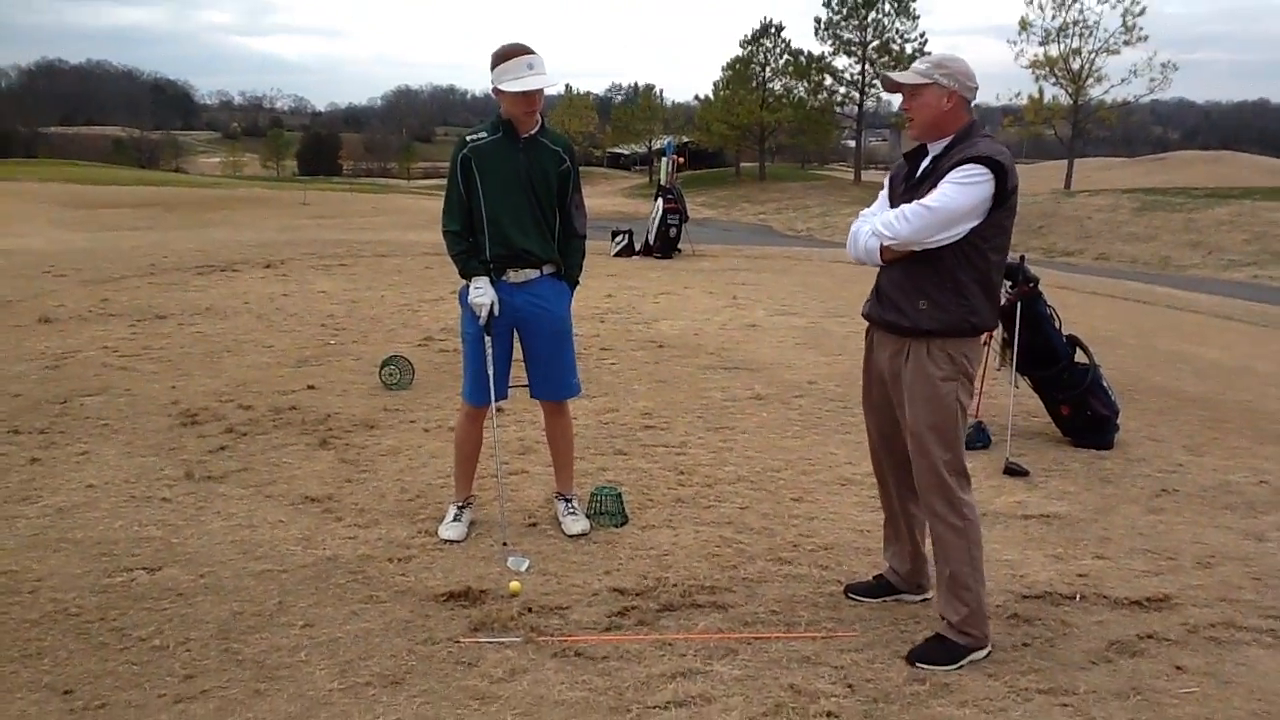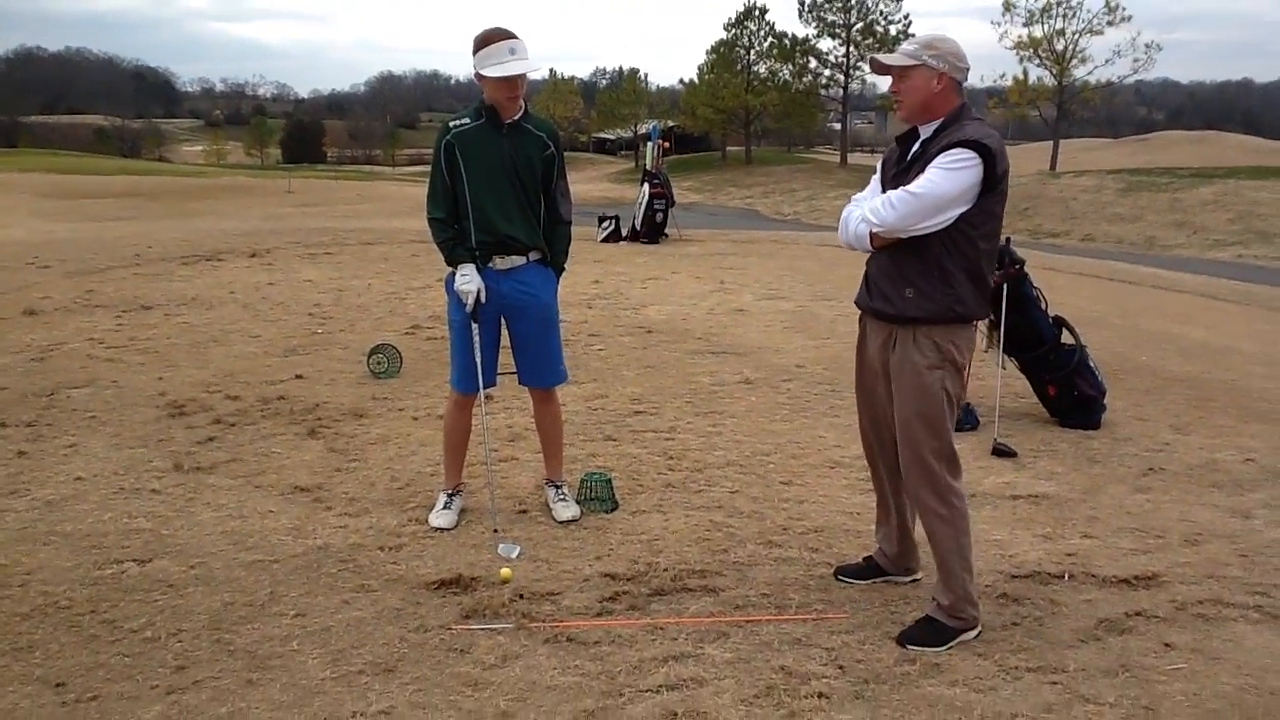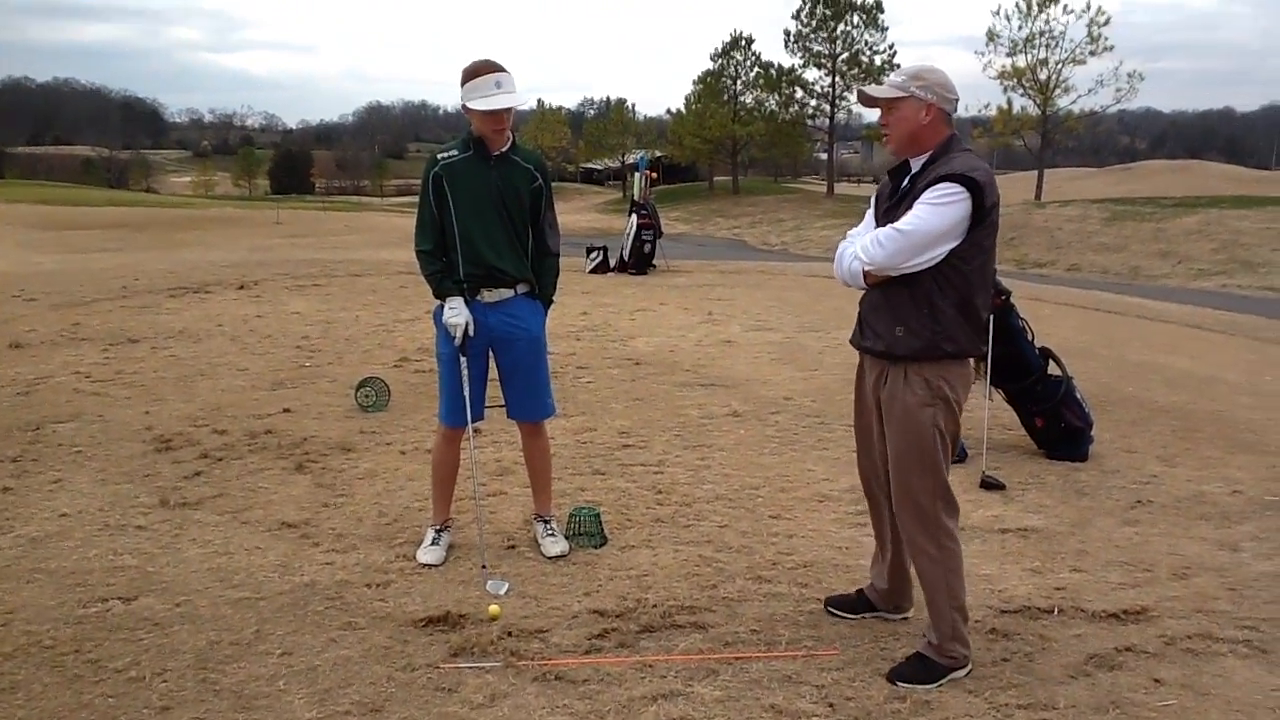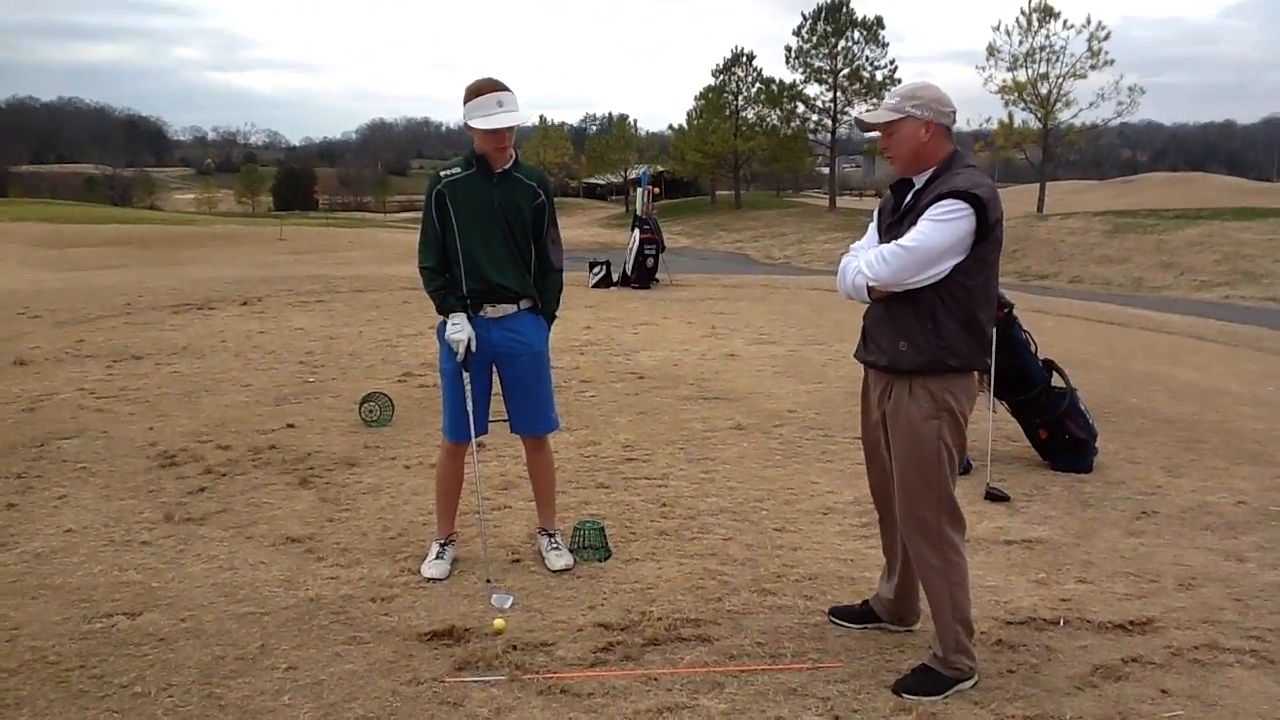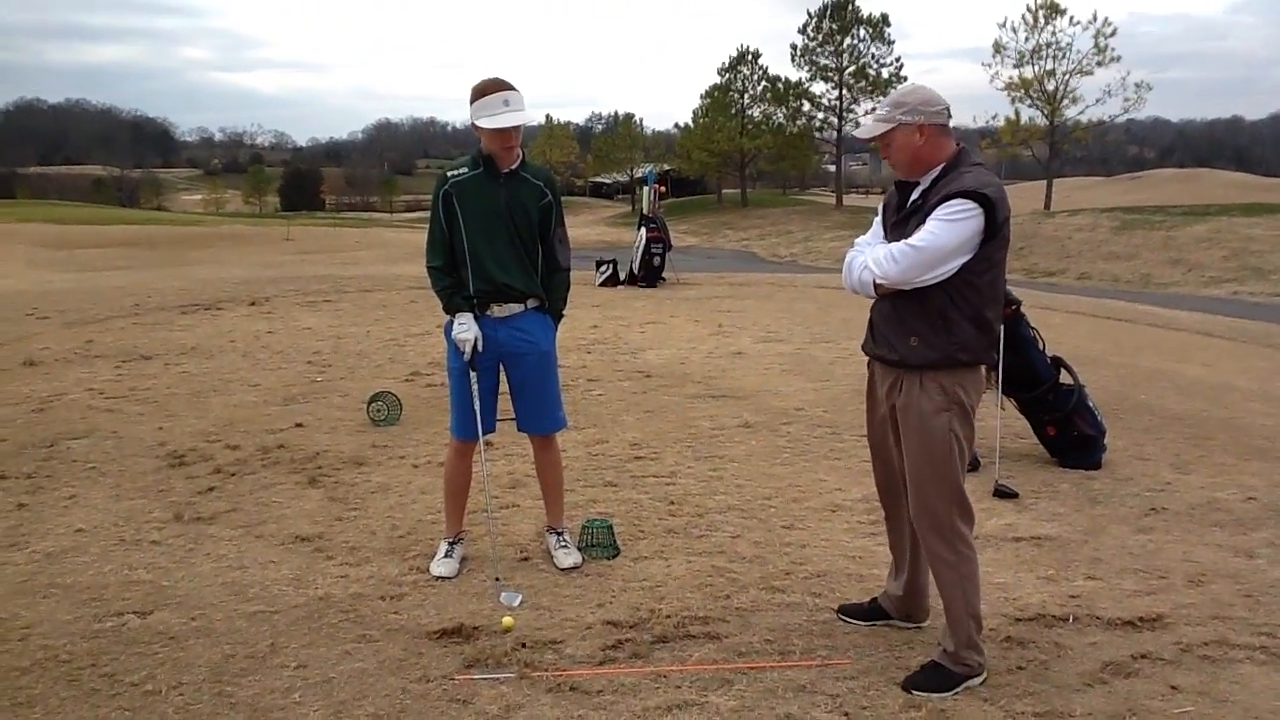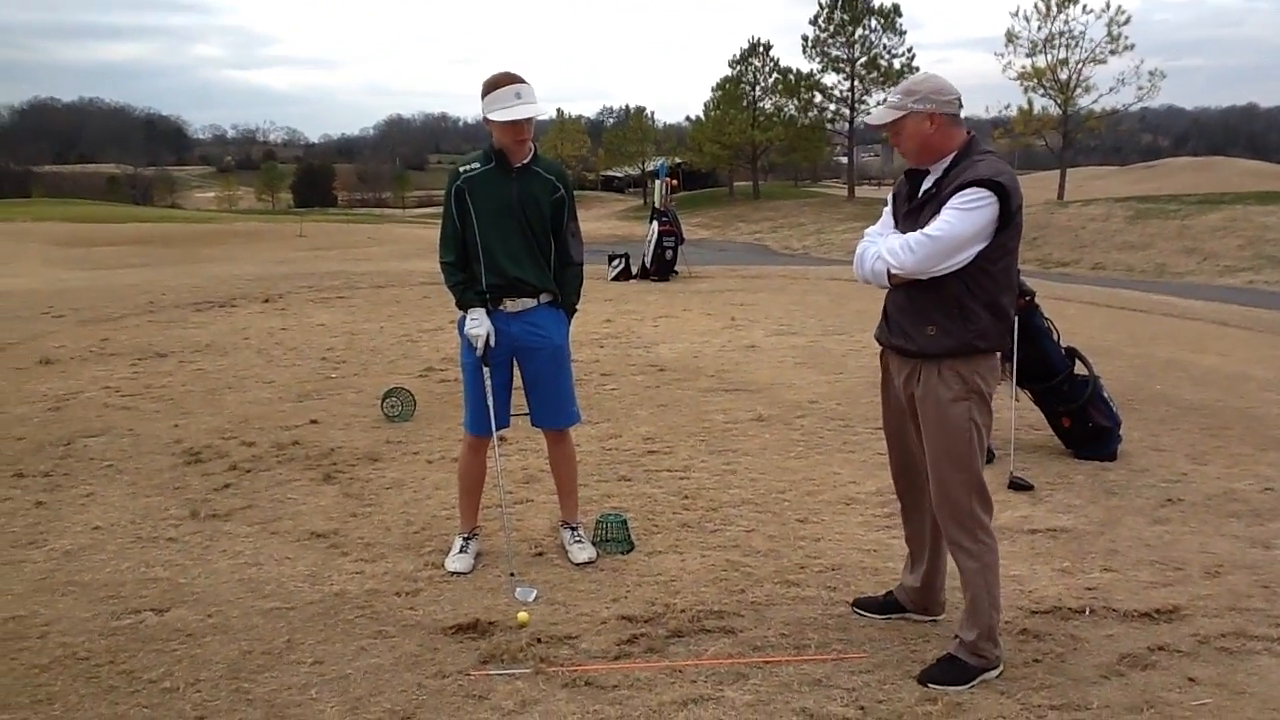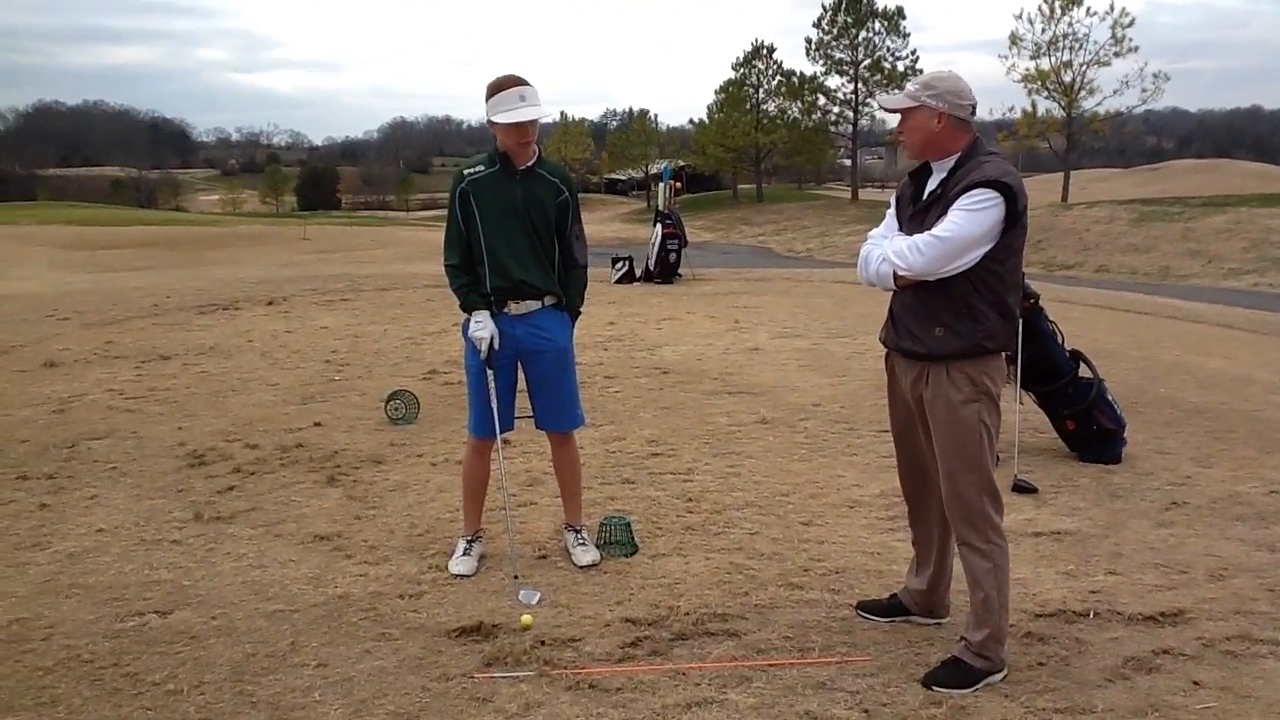
dt=0.2s
person 1, frame 1
left shoulder: (982, 165)
right shoulder: (910, 165)
left elbow: (906, 228)
right elbow: (860, 240)
left wrist: (885, 231)
right wrist: (894, 242)
left hip: (940, 344)
right hip: (886, 333)
left knee: (939, 478)
right knee: (893, 464)
left ankle: (967, 628)
right ankle: (905, 572)
person 1, frame 2
left shoulder: (972, 149)
right shoulder: (903, 148)
left elbow: (892, 214)
right elbow: (852, 225)
left wrist: (879, 218)
right wrist: (884, 229)
left hip: (932, 332)
right hip: (880, 319)
left knee: (928, 466)
right knee: (884, 448)
left ankle: (958, 608)
right ankle: (895, 555)
person 1, frame 3
left shoulder: (961, 181)
right shoulder: (898, 180)
left elbow: (880, 254)
right elbow: (847, 261)
left wrist: (870, 256)
right wrist: (877, 266)
left hip: (927, 369)
right hip: (878, 356)
left knee: (922, 504)
right knee: (881, 485)
left ankle: (949, 647)
right ankle: (888, 591)
person 1, frame 4
left shoulder: (964, 197)
right shoulder: (901, 195)
left elbow: (884, 269)
right elbow: (850, 274)
left wrist: (874, 270)
right wrist: (881, 280)
left hip: (932, 382)
right hip: (884, 369)
left knee: (928, 516)
right knee: (892, 501)
left ankle: (955, 658)
right ankle: (894, 604)
person 1, frame 5
left shoulder: (972, 196)
right shoulder: (904, 193)
left elbow: (895, 266)
right elbow: (856, 268)
left wrist: (880, 264)
right wrist: (888, 274)
left hip: (940, 376)
right hip: (888, 364)
left knee: (939, 510)
right knee: (898, 495)
left ankle: (964, 654)
right ankle: (904, 599)
person 1, frame 6
left shoulder: (985, 184)
right shoulder: (913, 183)
left elbow: (914, 255)
right elbow: (867, 259)
left wrist: (892, 254)
right wrist: (903, 263)
left hip: (956, 365)
right hip: (900, 353)
left knee: (959, 500)
right knee: (913, 485)
left ankle: (981, 646)
right ankle: (919, 592)
person 1, frame 7
left shoulder: (990, 184)
right shoulder: (916, 184)
left elbow: (922, 256)
right elbow: (871, 262)
left wrist: (898, 254)
right wrist: (908, 266)
left hip: (963, 366)
right hip: (905, 355)
left knee: (969, 502)
right knee: (921, 486)
left ankle: (986, 649)
right ankle: (923, 595)
person 2, frame 1
left shoulder: (559, 151)
right shoulder: (472, 150)
left elbow: (573, 225)
right elbow: (455, 225)
left wrist: (566, 283)
right wrist: (477, 278)
left hip: (545, 288)
right hip: (488, 289)
left knee: (556, 400)
right knee: (475, 403)
left ankle: (565, 497)
right ankle: (461, 502)
person 2, frame 2
left shoulder: (543, 136)
right shoulder: (455, 136)
left elbow: (559, 211)
right elbow: (440, 212)
left wrist: (551, 270)
right wrist: (462, 265)
left hip: (531, 275)
right hip: (475, 276)
left knee: (544, 387)
right knee: (463, 391)
left ankle: (555, 484)
right ankle: (451, 490)
person 2, frame 3
left shoulder: (531, 168)
right shoulder: (443, 168)
left elbow: (547, 243)
right elbow: (428, 244)
left wrist: (540, 303)
right wrist: (450, 298)
left hip: (519, 308)
right hip: (463, 309)
left knee: (533, 420)
right knee: (452, 424)
left ankle: (544, 519)
right ankle: (439, 525)
person 2, frame 4
left shoulder: (534, 184)
right shoulder: (446, 185)
left elbow: (549, 260)
right elbow: (431, 260)
left wrist: (542, 318)
right wrist: (453, 314)
left hip: (522, 323)
right hip: (465, 324)
left knee: (536, 434)
right knee: (455, 439)
left ankle: (548, 532)
right ankle: (444, 539)
person 2, frame 5
left shoulder: (541, 185)
right shoulder: (453, 185)
left elbow: (557, 260)
right elbow: (438, 260)
left wrist: (549, 319)
right wrist: (459, 314)
left hip: (529, 323)
right hip: (472, 324)
left knee: (544, 433)
right knee: (463, 438)
left ankle: (557, 530)
right ankle: (452, 538)
person 2, frame 6
left shoulder: (553, 179)
right shoulder: (465, 180)
left elbow: (569, 254)
right elbow: (452, 255)
left wrist: (562, 313)
right wrist: (472, 309)
left hip: (542, 317)
right hip: (486, 319)
left knee: (558, 428)
right knee: (477, 434)
left ankle: (571, 525)
right ankle: (467, 534)
person 2, frame 7
left shoulder: (557, 182)
right shoulder: (470, 182)
left elbow: (574, 257)
right elbow: (456, 258)
left wrist: (567, 315)
right wrist: (477, 312)
left hip: (547, 320)
right hip: (490, 322)
left knee: (562, 431)
right knee: (481, 436)
left ankle: (575, 528)
right ankle: (470, 536)
